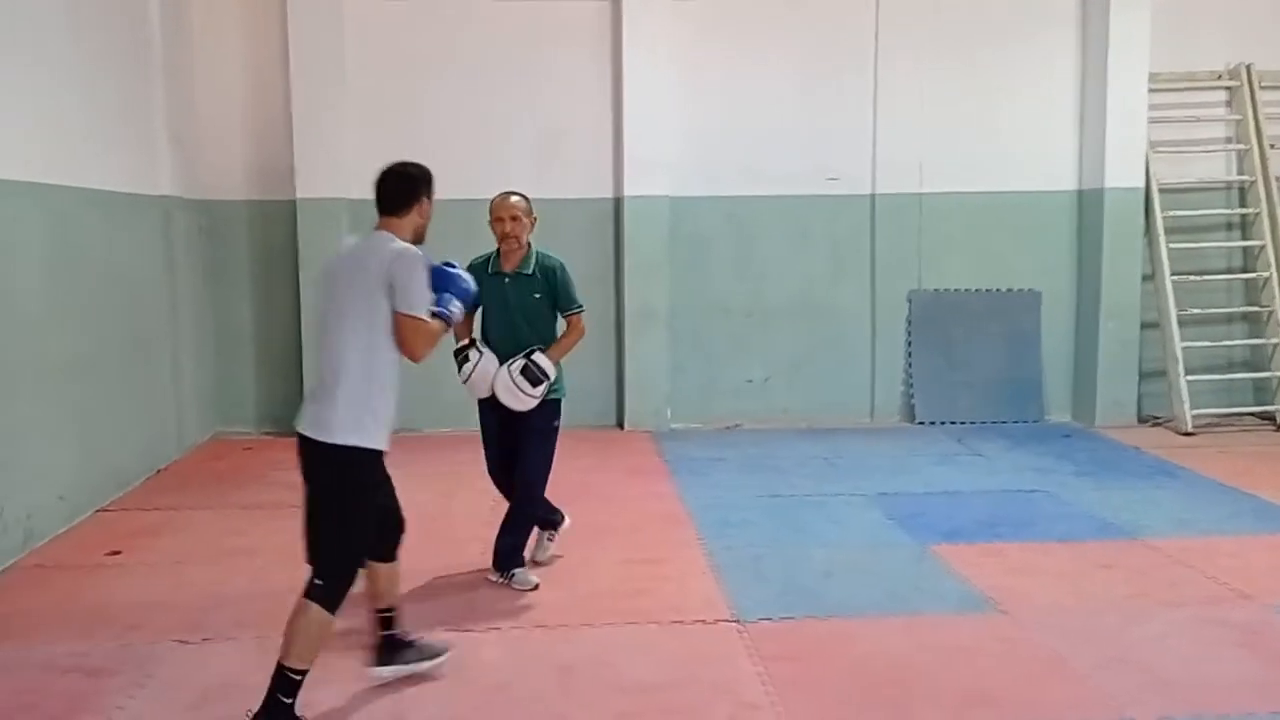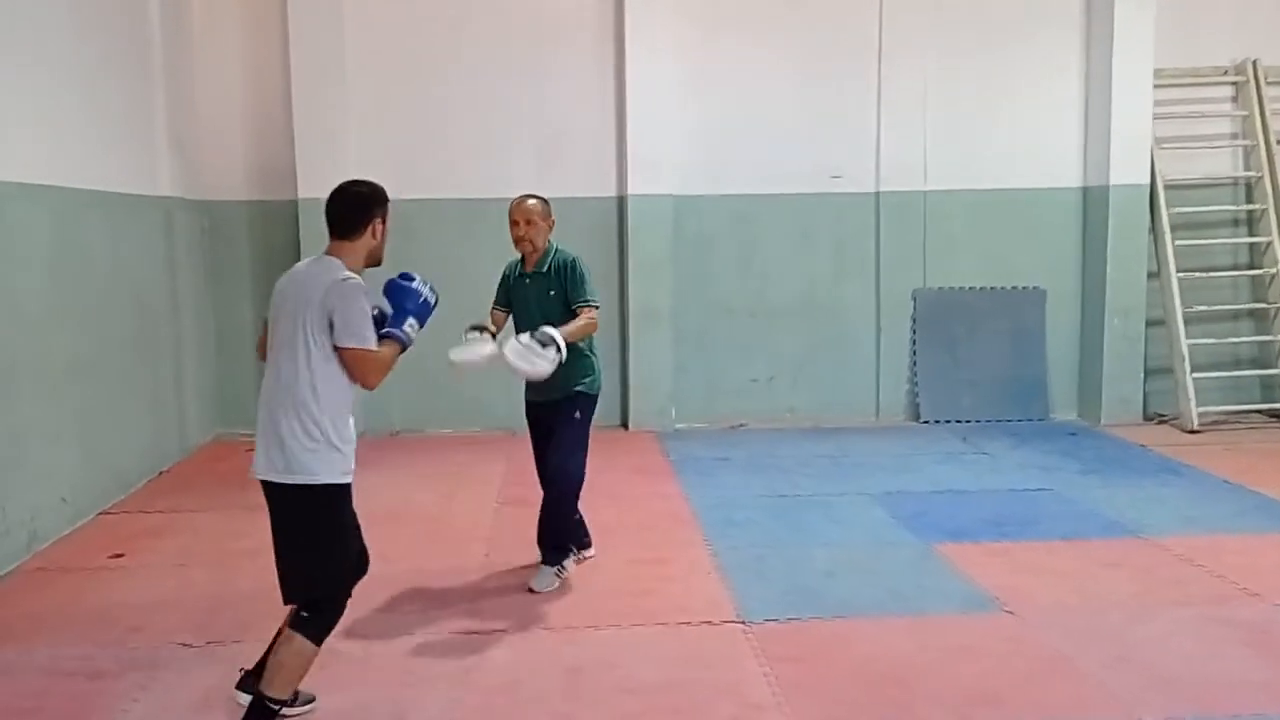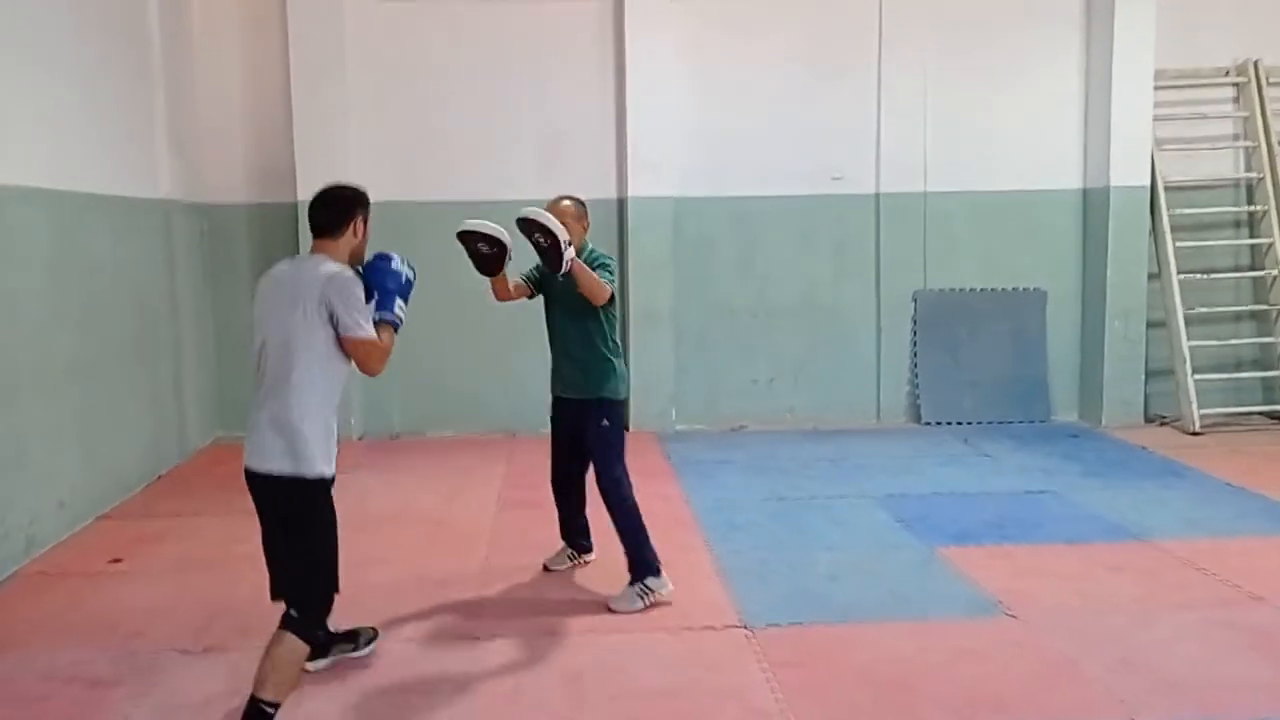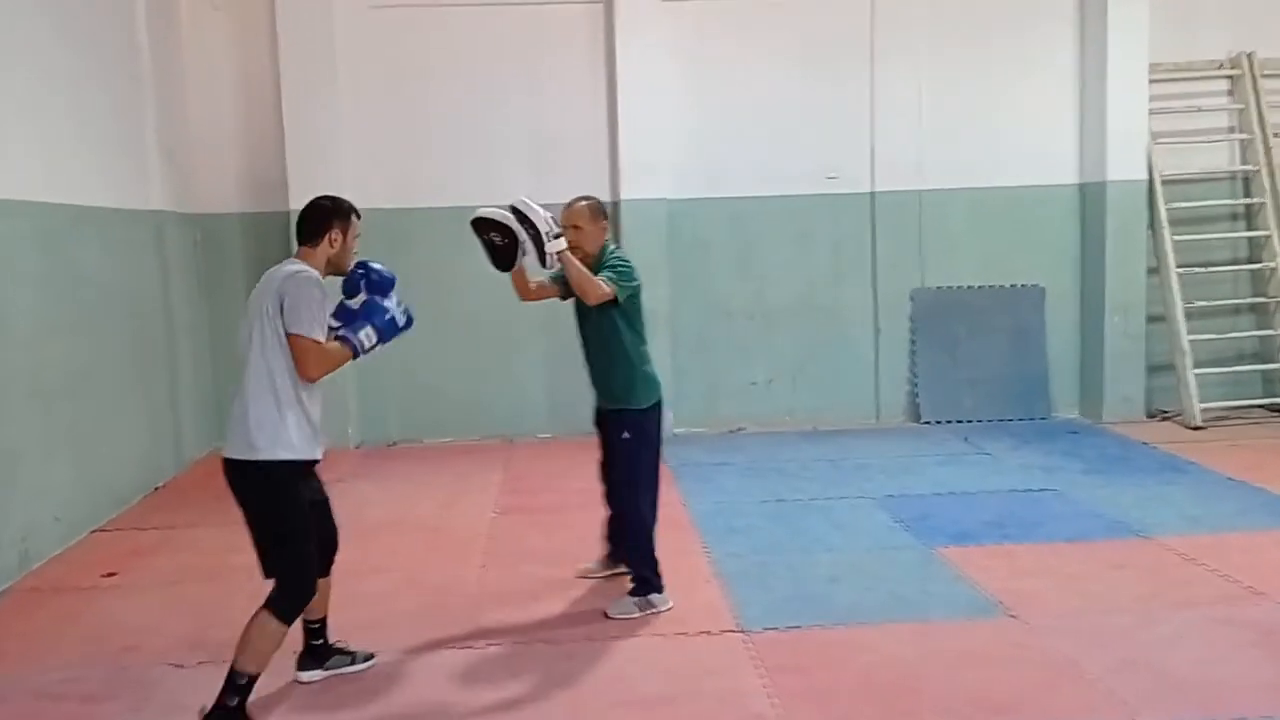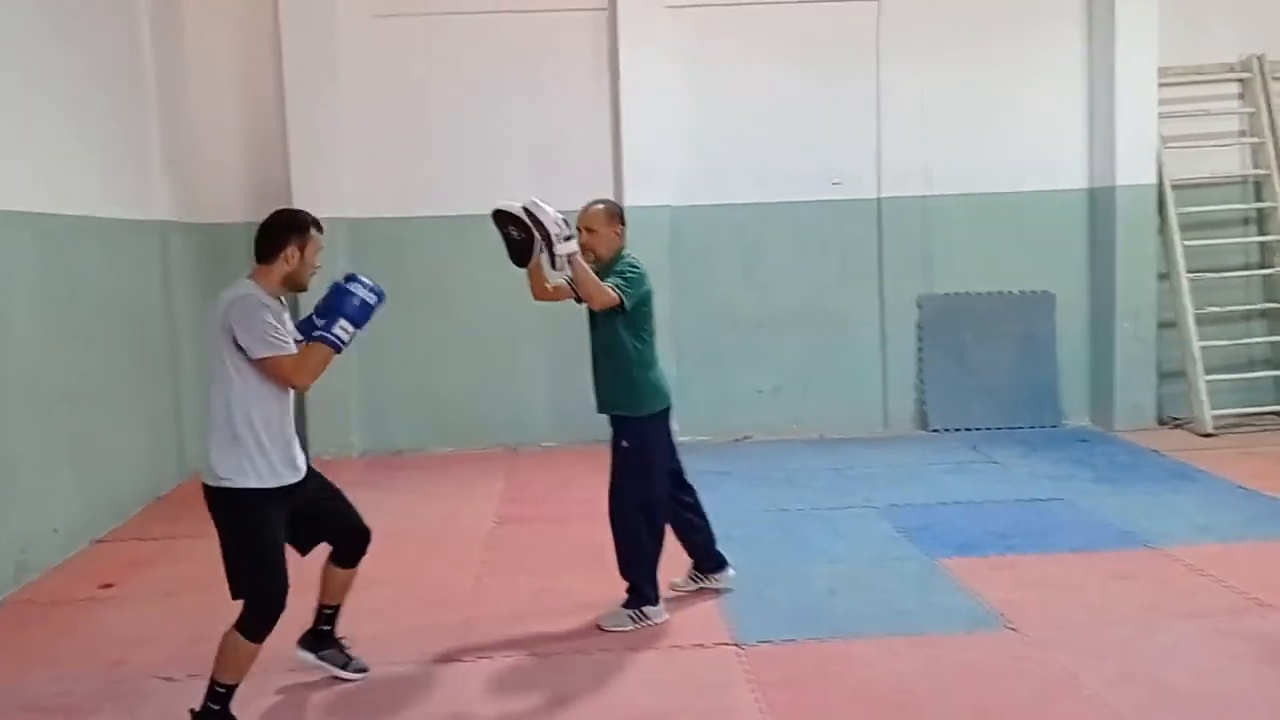
dt=0.3s
person 1, frame 1
left shoulder: (347, 256)
right shoulder: (404, 259)
right elbow: (416, 346)
right wrist: (451, 306)
left hip: (329, 431)
right hip: (349, 439)
left knee: (384, 530)
right knee: (333, 575)
left ankle: (391, 644)
person 1, frame 2
left shoulder: (295, 277)
right shoulder: (343, 287)
left elbow: (266, 348)
right elbow: (368, 373)
right wrist: (406, 322)
left hip: (288, 462)
right hip: (311, 470)
left knee: (347, 566)
right knee: (323, 601)
left ankle: (265, 675)
person 1, frame 3
left shoulder: (278, 276)
right shoulder: (337, 280)
right elbow: (372, 360)
right wrist: (392, 297)
left hip: (267, 456)
right hip: (298, 464)
left knee: (315, 563)
right knee: (306, 600)
left ankle: (322, 641)
person 1, frame 4
left shoulder: (282, 279)
right shoulder: (303, 282)
right elbow: (311, 366)
left wrist: (354, 306)
right wrist: (369, 330)
left hip: (280, 453)
right hip: (270, 459)
left knee: (321, 544)
right knee: (292, 586)
left ankle: (316, 649)
person 1, frame 5
left shoulder: (269, 303)
right shoulder: (245, 304)
left elbow: (291, 365)
right elbow: (296, 376)
left wrist: (321, 321)
right wrist: (343, 320)
left hip: (288, 468)
right hip: (244, 483)
left knee: (352, 537)
right knee: (265, 604)
left ankle: (321, 637)
person 2, frame 1
left shoulder: (552, 268)
right shoulder: (478, 269)
left elbow: (577, 326)
right elbow: (465, 318)
left wrist: (545, 362)
right wrist: (465, 347)
left hip: (541, 391)
right hip: (495, 389)
left knee: (530, 475)
right knee: (503, 471)
left ankle: (508, 562)
right ankle: (550, 520)
person 2, frame 2
left shoulder: (569, 265)
right shoulder: (511, 274)
left elbow: (590, 320)
right elbow: (497, 319)
left wrist: (557, 337)
right wrist: (482, 334)
left hip: (576, 385)
right hip: (536, 388)
left knee: (564, 469)
right knee: (549, 473)
left ankle: (556, 556)
right ankle: (577, 542)
person 2, frame 3
left shoulder: (599, 262)
right shoulder: (547, 270)
left elbow: (600, 295)
right elbow: (507, 293)
left wrist: (566, 253)
right wrist: (495, 265)
left hip: (603, 391)
right hip: (566, 391)
left knee: (611, 481)
right knee: (565, 475)
left ankle: (649, 577)
right ankle: (577, 545)
person 2, frame 4
left shoulder: (619, 266)
right shoulder: (578, 270)
left elbow: (595, 294)
right elbow: (529, 292)
left wrist: (560, 251)
right wrist: (513, 259)
left hip: (634, 399)
right hip: (610, 398)
left knee: (632, 491)
right knee: (615, 481)
left ankle: (650, 590)
right ankle: (619, 554)
person 2, frame 5
left shoulder: (631, 272)
right shoulder: (595, 273)
left elbow: (600, 300)
right elbow: (543, 292)
left wrist: (570, 253)
right wrist: (532, 256)
left hip: (641, 406)
right hip: (637, 404)
left knee: (630, 501)
right knee: (669, 487)
left ankle: (645, 602)
right ankle: (711, 566)
